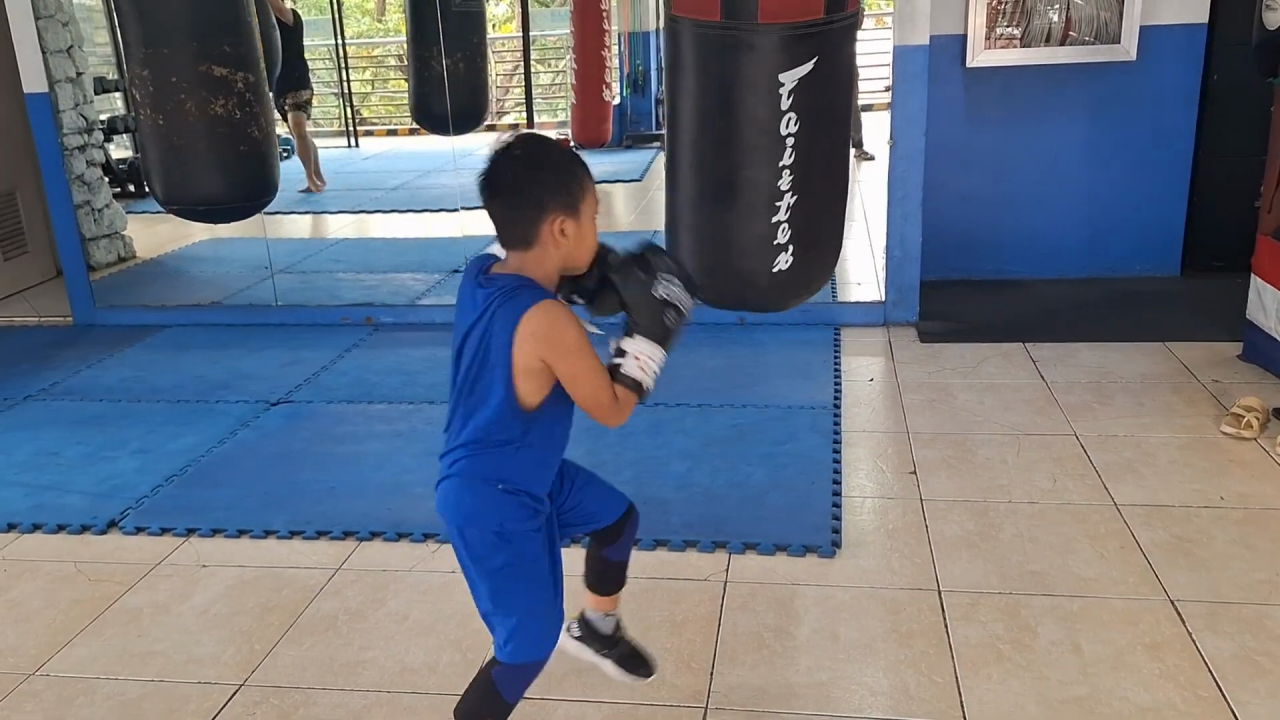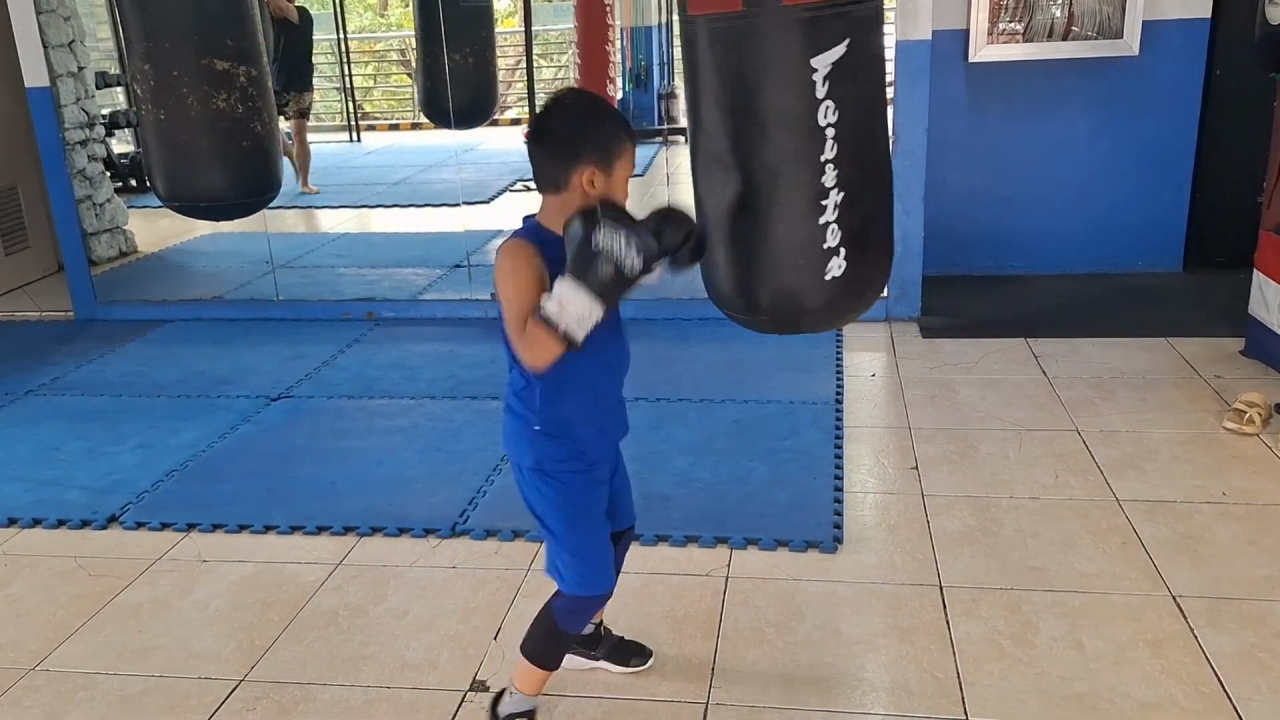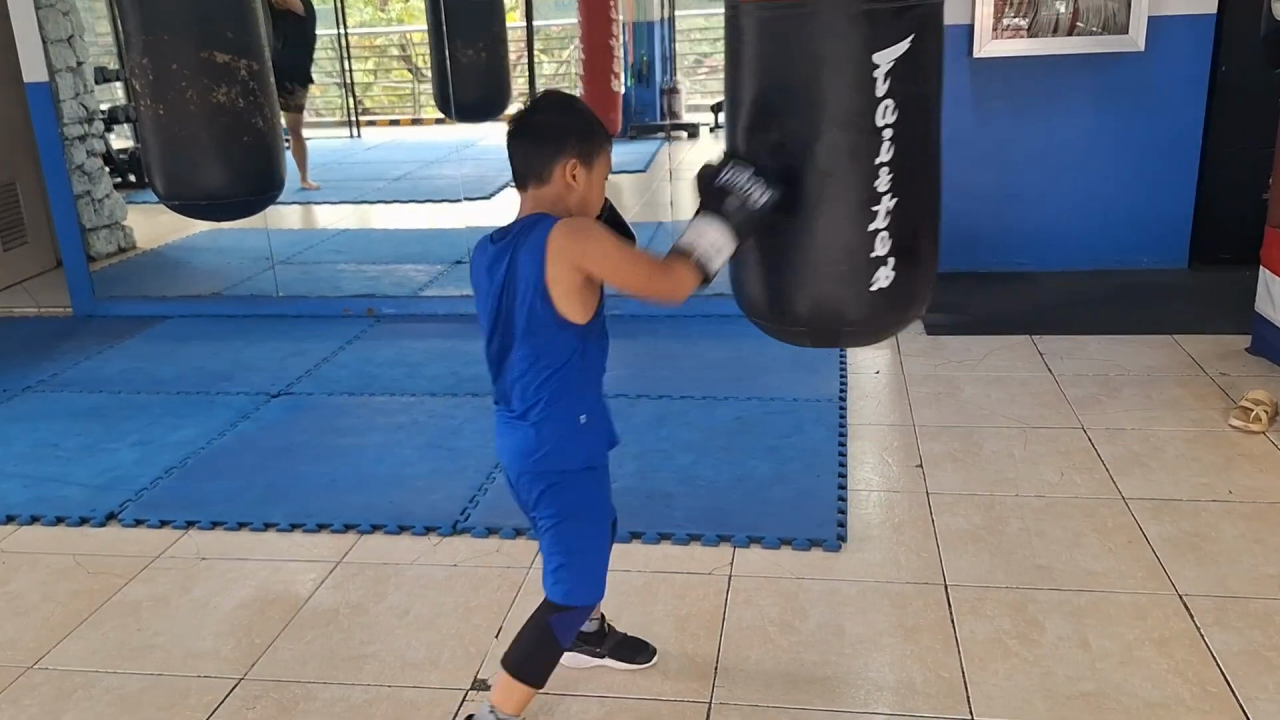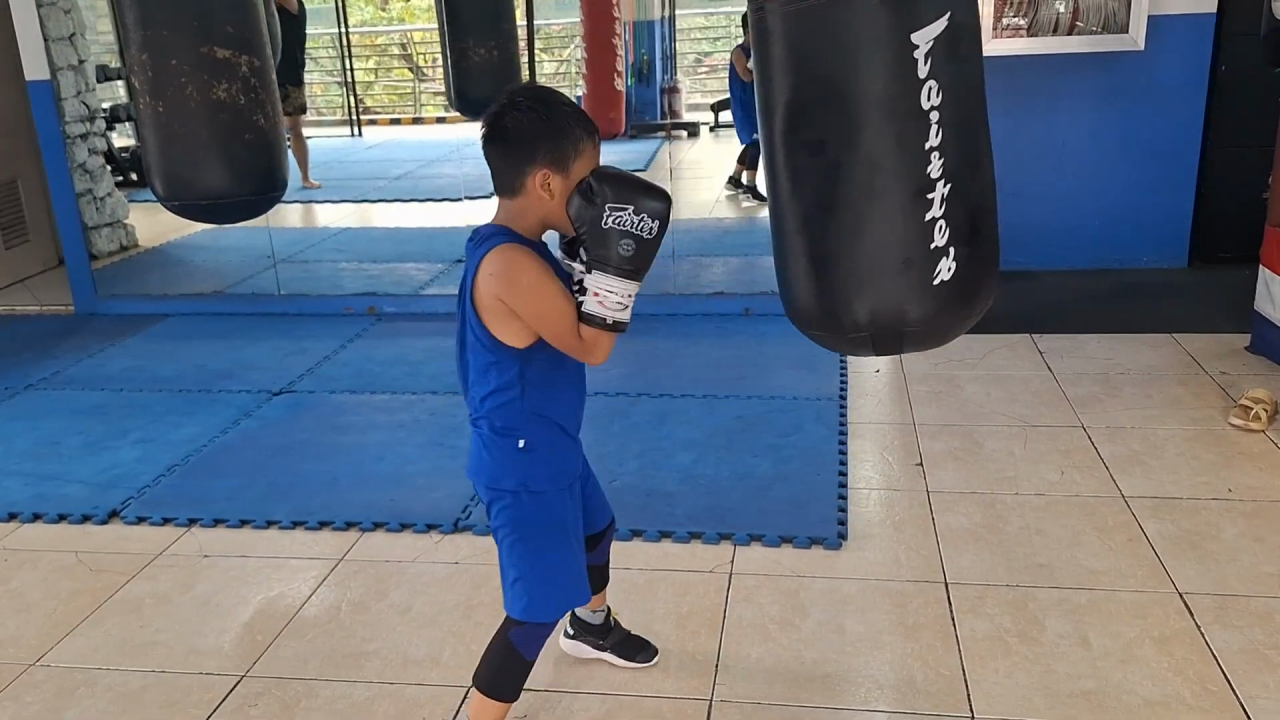
dt=0.3s
person 1, frame 1
left shoulder: (483, 273)
right shoulder: (545, 321)
right elbow: (606, 402)
left wrist: (574, 285)
right wrist: (652, 328)
left hip: (532, 472)
right hip: (491, 501)
left knee: (617, 520)
right knee: (524, 651)
left ankle: (599, 627)
person 1, frame 2
left shoulder: (586, 234)
right shoulder: (521, 254)
right elbow: (534, 353)
left wrist: (643, 240)
right wrist: (588, 277)
left hip: (595, 435)
right hip: (551, 446)
left knee: (616, 531)
right knee: (587, 580)
left ankle: (582, 638)
person 1, frame 3
left shoulder: (488, 251)
right shoulder: (569, 237)
right elbow: (672, 286)
right wrist: (726, 211)
left hip: (525, 433)
right hip: (561, 441)
left knee: (590, 535)
right knee: (573, 591)
left ankle: (584, 637)
person 1, frame 4
left shoulder: (510, 246)
right shoulder: (511, 263)
left elbow: (563, 318)
right elbow: (589, 346)
left wrist: (588, 254)
right wrist: (617, 261)
left hip: (548, 444)
right hip: (522, 461)
left knee: (595, 528)
right knee: (538, 608)
left ankle: (592, 625)
